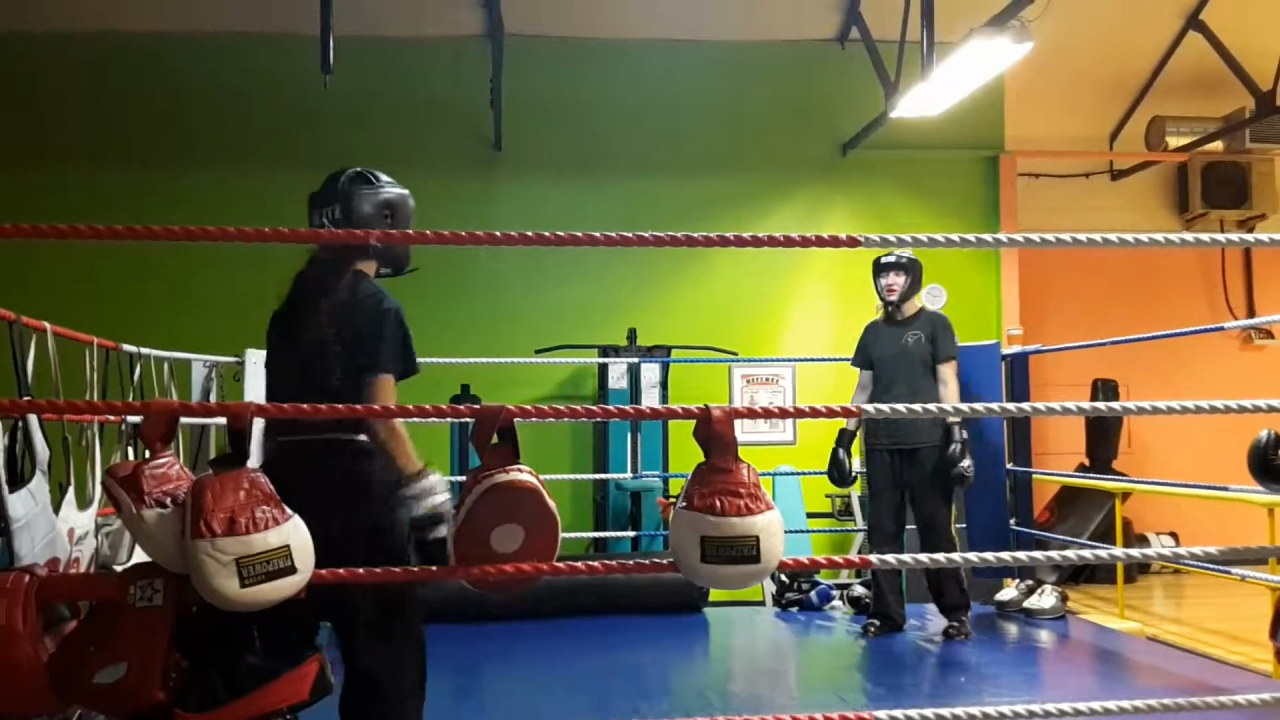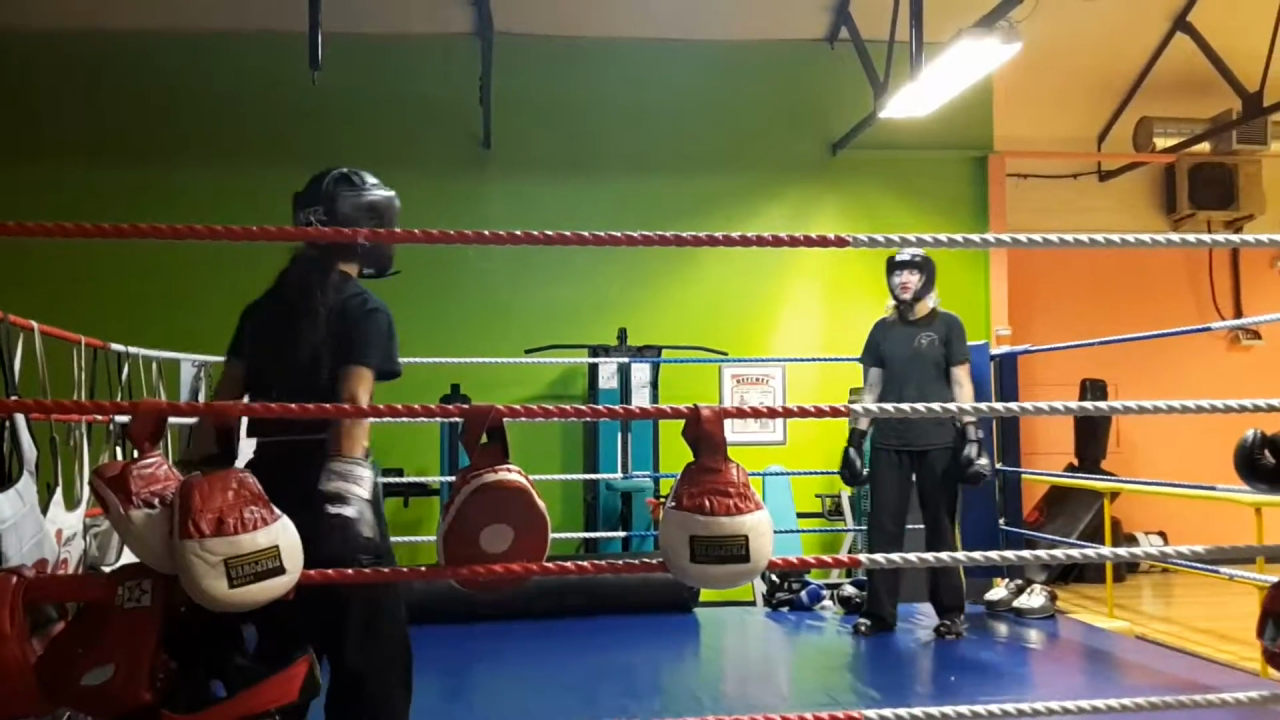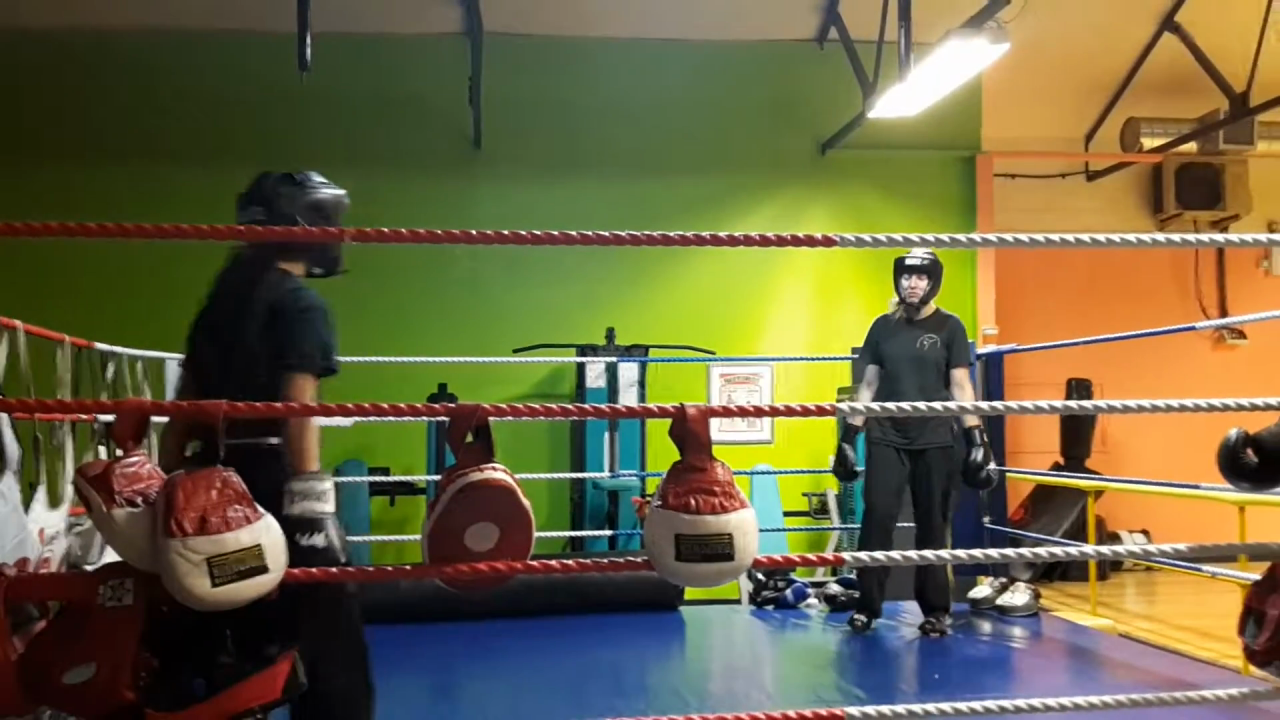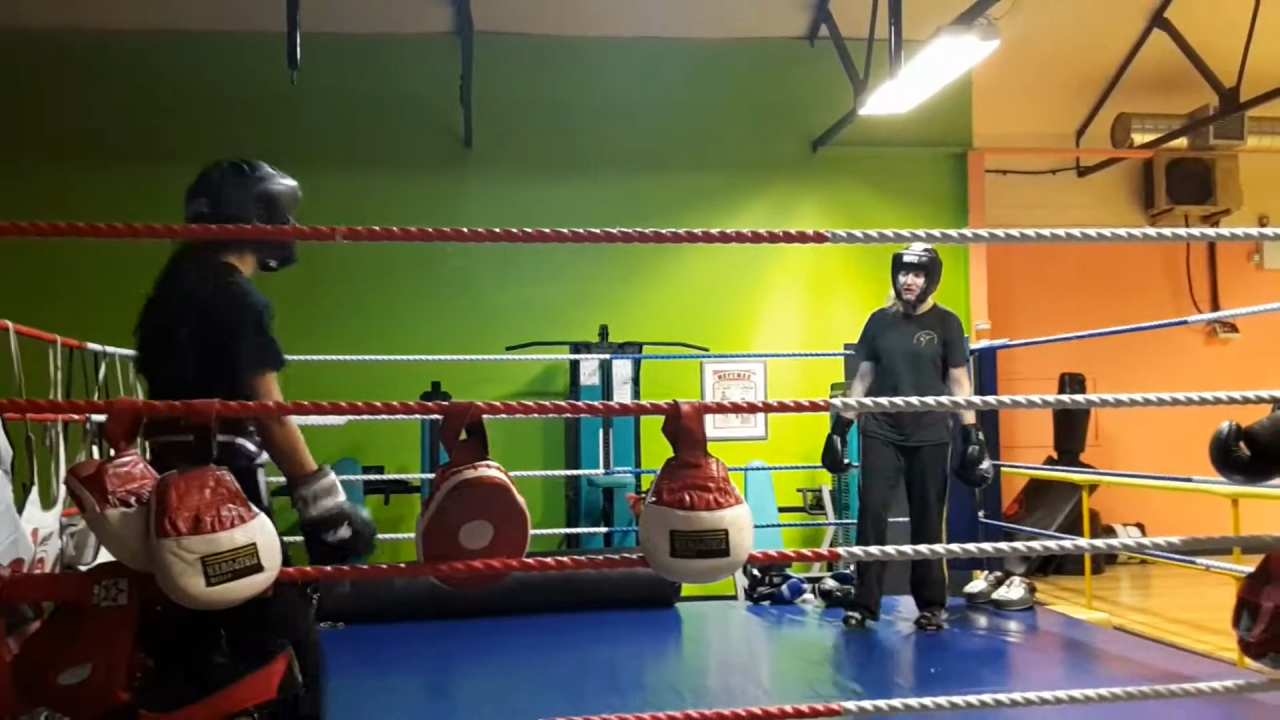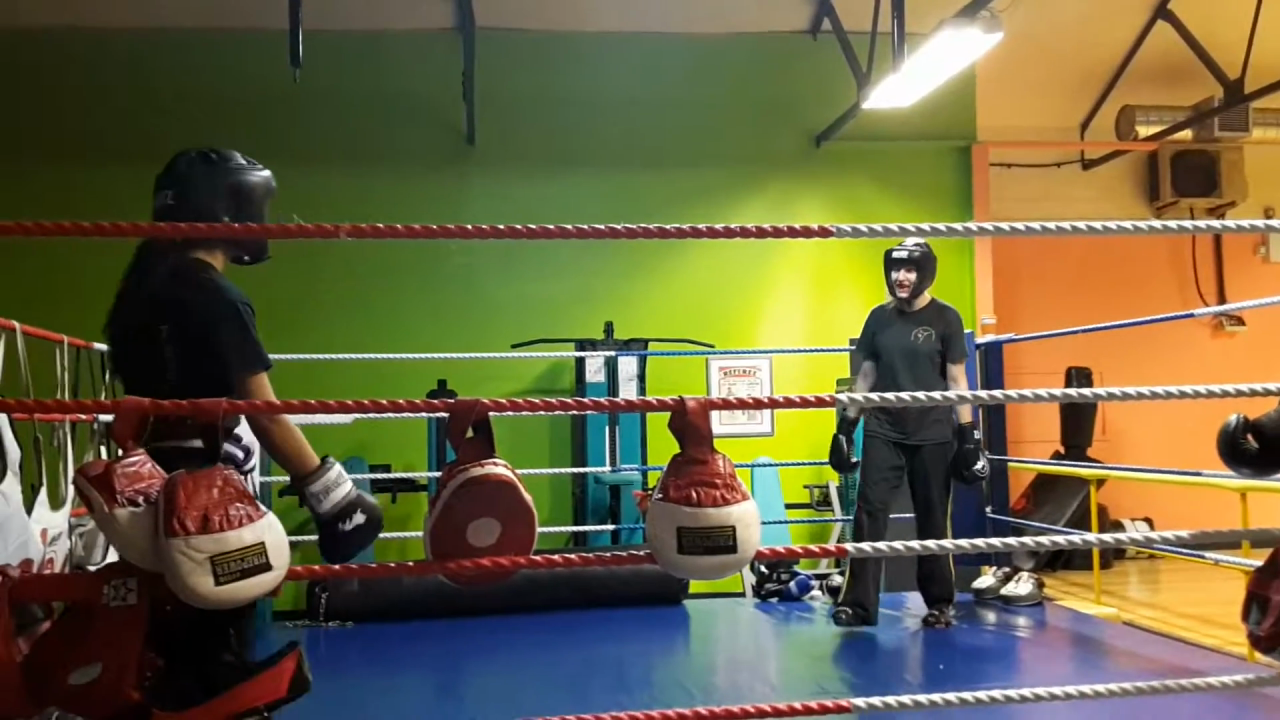
dt=0.2s
person 1, frame 1
left shoulder: (292, 305)
right shoulder: (377, 306)
left elbow: (278, 410)
right elbow: (380, 417)
right wrist: (431, 502)
left hip: (284, 475)
right hip: (350, 480)
right knee: (384, 642)
person 1, frame 2
left shoulder: (267, 306)
right shoulder: (365, 309)
left elbow: (223, 401)
right elbow: (351, 405)
right wrist: (348, 495)
left hip: (269, 479)
right hip: (323, 487)
left knee: (281, 642)
right knee: (371, 647)
person 1, frame 3
left shoulder: (221, 304)
right shoulder: (300, 307)
left elbow: (183, 414)
right elbow: (295, 412)
right wrist: (313, 513)
right hip: (268, 483)
left knee: (223, 649)
right knee: (328, 648)
person 1, frame 4
left shoulder: (177, 293)
right shoulder: (238, 300)
right elbow: (268, 414)
right wrist: (327, 503)
left knee: (180, 651)
right knee: (280, 642)
person 1, frame 5
left shoulder: (147, 289)
right shoulder: (217, 299)
right elbow: (264, 415)
right wrist: (334, 496)
left knee: (171, 657)
right knee: (210, 665)
person 2, frame 1
left shoulder: (934, 323)
right shoulder: (873, 331)
left elbow: (947, 382)
right elbow: (864, 389)
left wrist: (956, 433)
right wrist: (845, 438)
left hip: (928, 440)
right hip: (882, 442)
left knee: (935, 526)
right knee: (882, 528)
left ankle: (956, 611)
right ankle: (887, 612)
person 2, frame 2
left shoulder: (947, 325)
right shoulder: (882, 329)
left elbow: (961, 384)
right elbow: (872, 389)
left wrist: (970, 433)
right wrist: (855, 438)
left hip: (938, 442)
right hip: (889, 442)
left knee: (941, 527)
right knee: (883, 526)
left ankle: (950, 612)
right ankle: (878, 612)
person 2, frame 3
left shoulder: (949, 327)
right shoulder: (883, 326)
left elbow: (961, 386)
right elbow: (869, 384)
left wrist: (976, 438)
right wrist: (849, 435)
left hip: (935, 441)
right hip: (886, 437)
left knee: (933, 526)
right knee: (877, 517)
left ankle: (936, 610)
right ankle: (868, 603)
person 2, frame 4
left shoulder: (946, 323)
right shoulder: (879, 321)
left elbow: (959, 384)
right elbow: (863, 378)
left wrist: (973, 437)
right wrist: (840, 427)
left hip: (930, 437)
right hip: (881, 432)
left knee: (927, 522)
right knee: (872, 512)
left ankle: (931, 604)
right ankle: (864, 602)
person 2, frame 5
left shoulder: (945, 318)
right shoulder: (878, 318)
left elbow: (957, 380)
right elbow: (865, 378)
left wrist: (968, 435)
right wrist: (846, 427)
left hip: (932, 435)
right hip: (881, 431)
left knee: (932, 521)
right knee: (870, 512)
left ankle: (940, 602)
right ankle: (858, 603)
